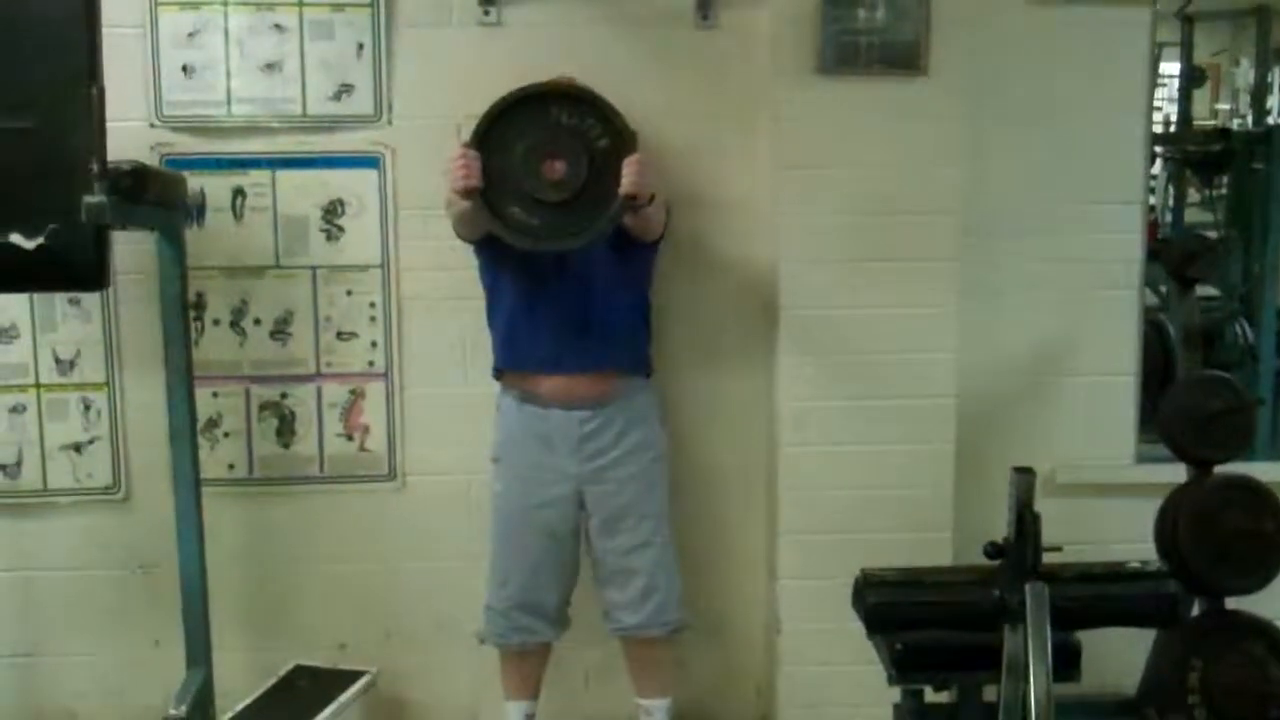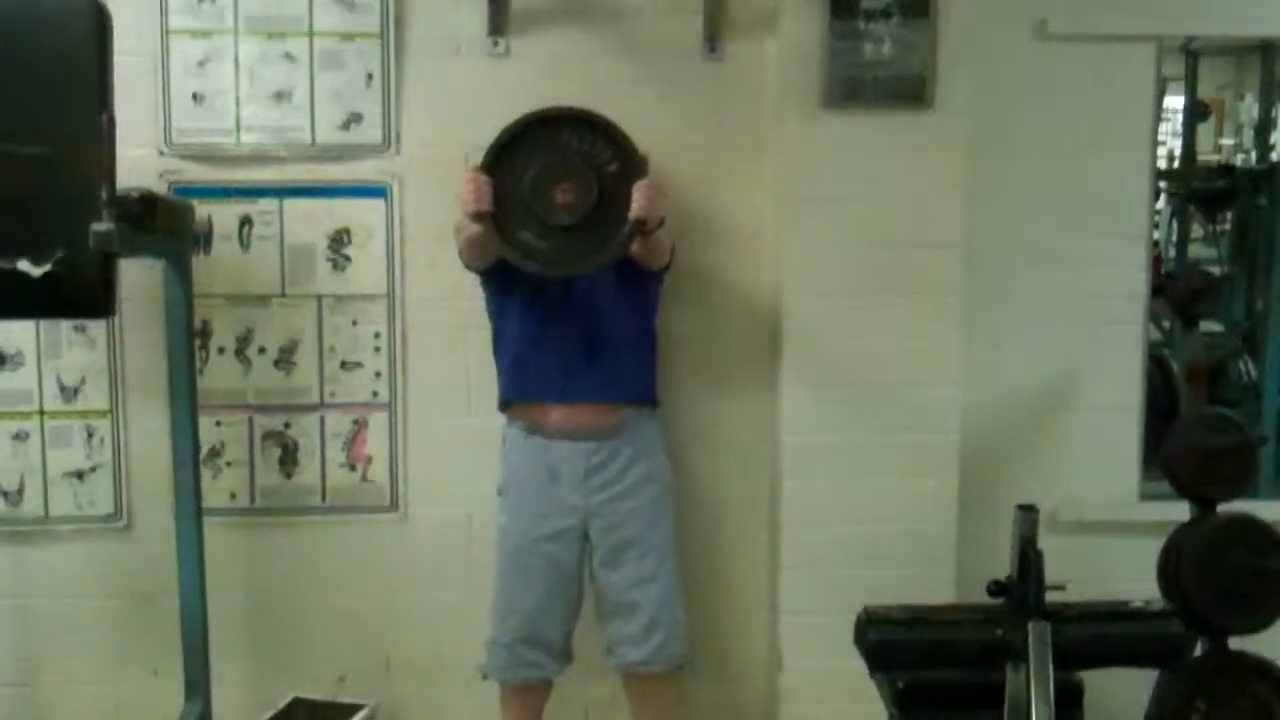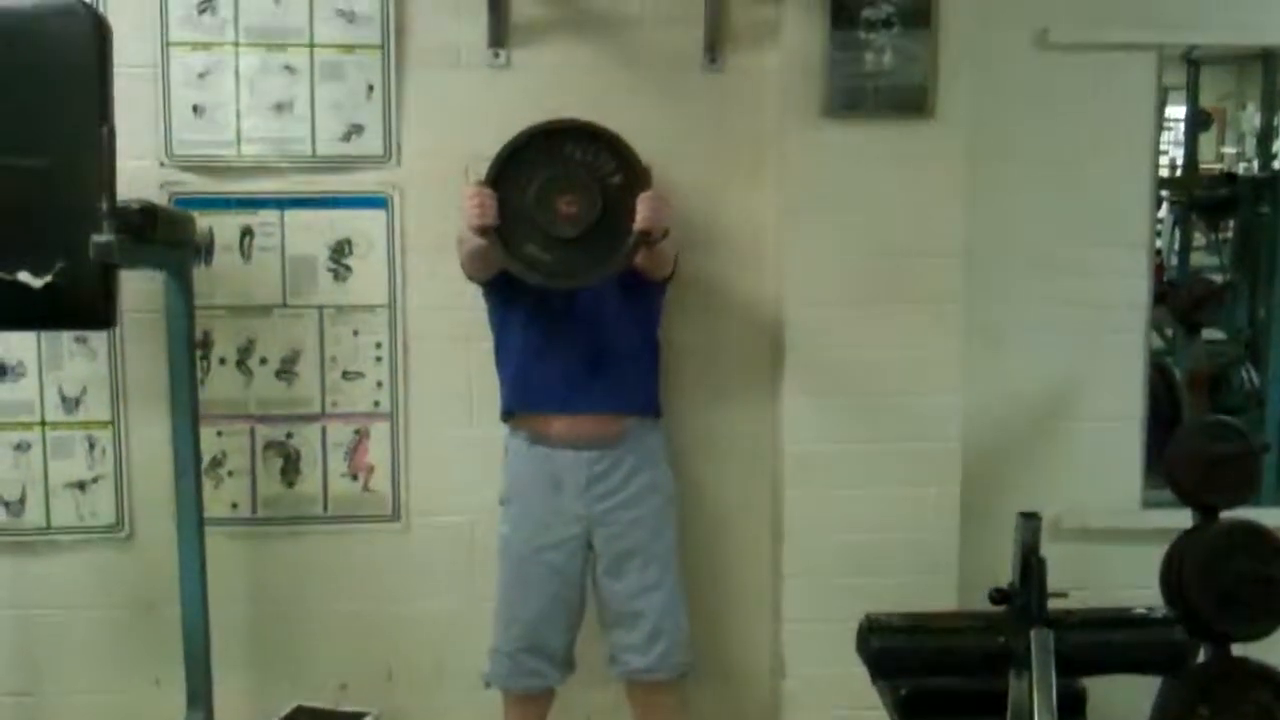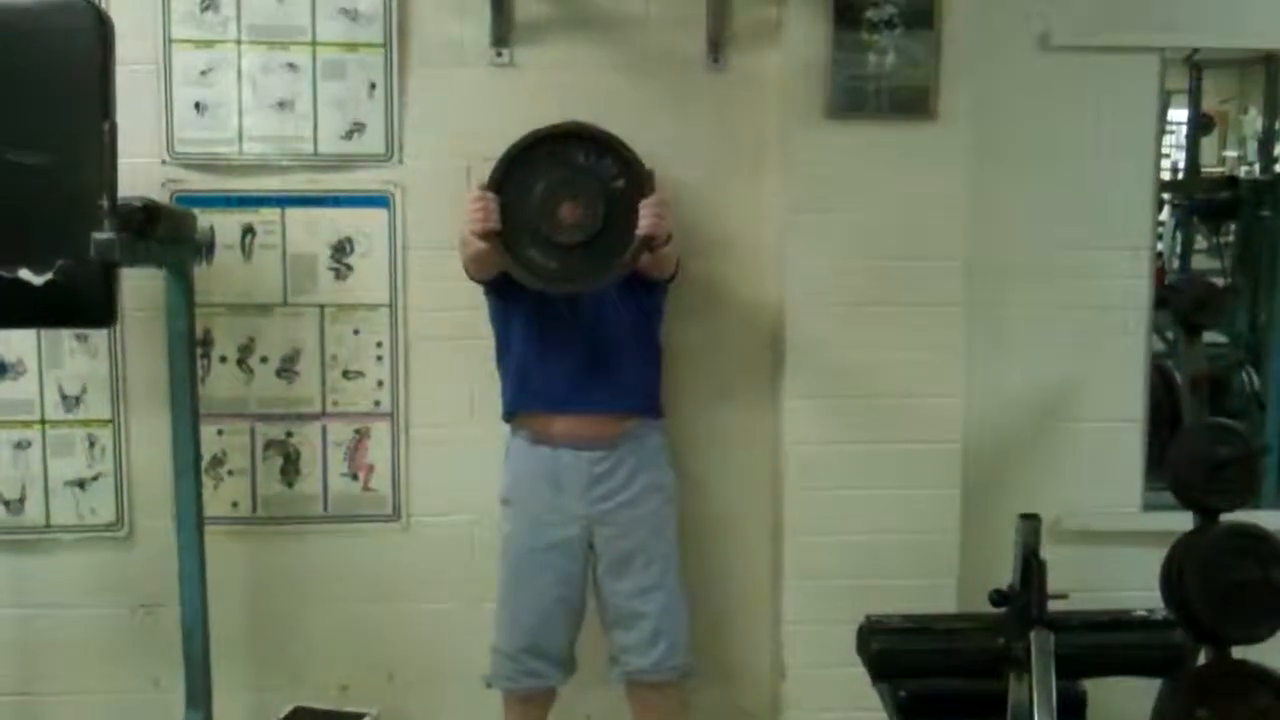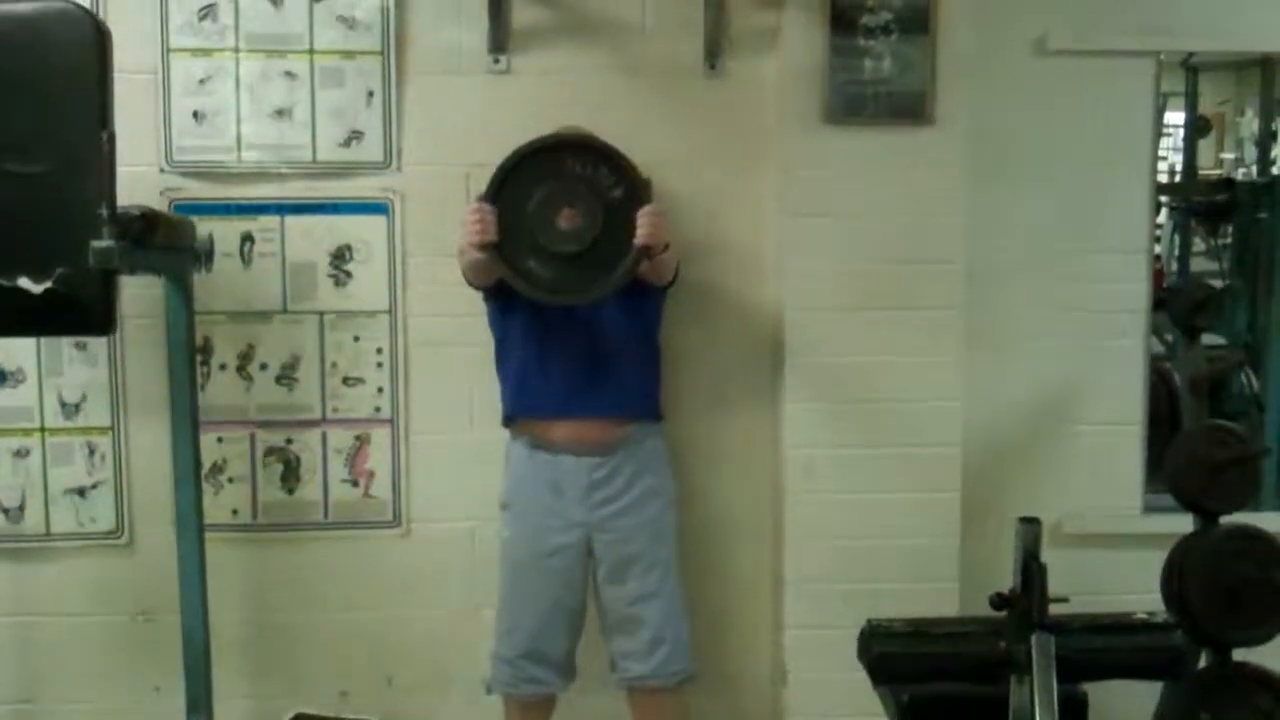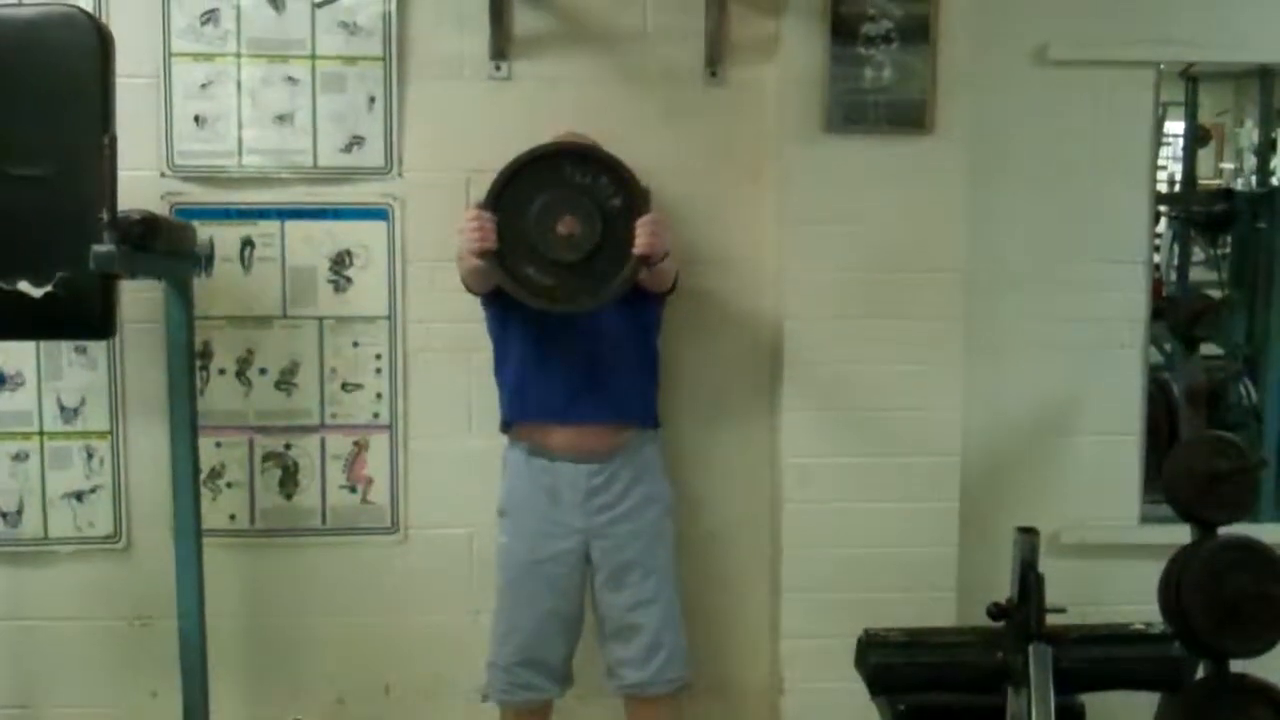
dt=0.2s
person 1, frame 1
left shoulder: (623, 209)
left elbow: (650, 224)
right elbow: (470, 223)
left wrist: (643, 196)
right wrist: (463, 196)
left hip: (622, 418)
right hip: (530, 422)
left knee: (644, 585)
right knee: (521, 590)
person 1, frame 2
left shoulder: (629, 244)
left elbow: (657, 255)
right elbow: (476, 252)
left wrist: (653, 225)
right wrist: (473, 222)
left hip: (627, 450)
right hip: (536, 453)
left knee: (648, 622)
right knee: (524, 626)
person 1, frame 3
left shoulder: (631, 252)
left elbow: (661, 264)
right elbow: (478, 264)
left wrist: (657, 236)
right wrist: (476, 234)
left hip: (630, 459)
right hip: (538, 461)
left knee: (651, 630)
right knee: (526, 635)
person 1, frame 4
left shoulder: (633, 253)
left elbow: (662, 266)
right elbow: (481, 266)
left wrist: (660, 240)
right wrist: (477, 239)
left hip: (632, 458)
right hip: (540, 462)
left knee: (652, 633)
right knee: (528, 636)
person 1, frame 5
left shoulder: (632, 258)
left elbow: (662, 272)
right elbow: (480, 273)
left wrist: (659, 248)
right wrist: (474, 249)
left hip: (632, 465)
right hip: (539, 469)
left knee: (653, 642)
right knee: (527, 646)
person 1, frame 6
left shoulder: (631, 263)
left elbow: (661, 280)
right elbow: (479, 279)
left wrist: (658, 255)
right wrist: (473, 256)
left hip: (629, 472)
right hip: (536, 475)
left knee: (650, 650)
right knee: (524, 651)
